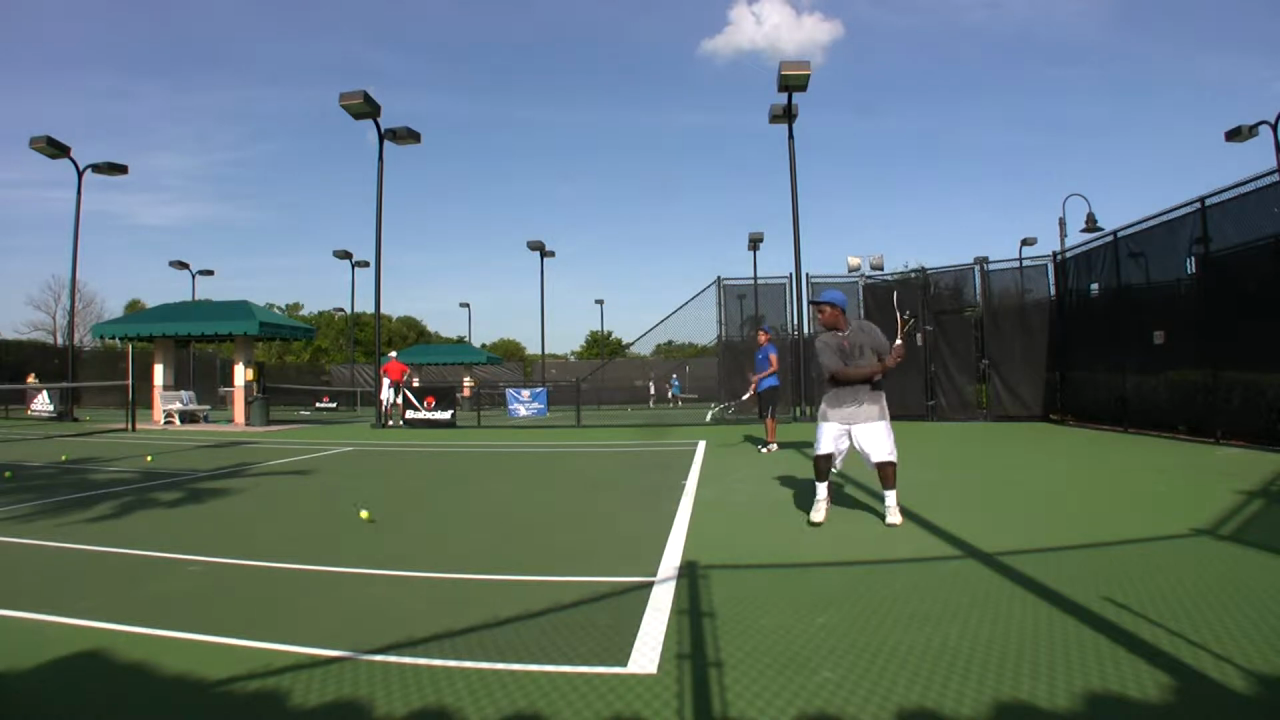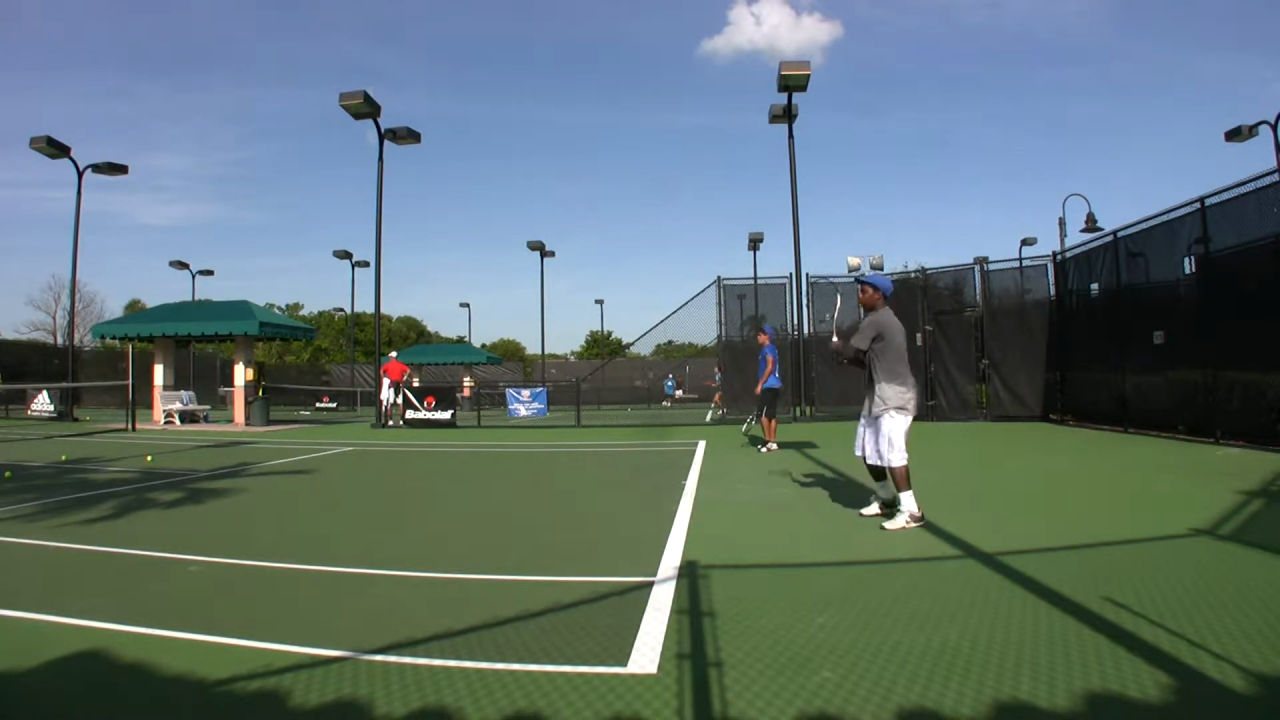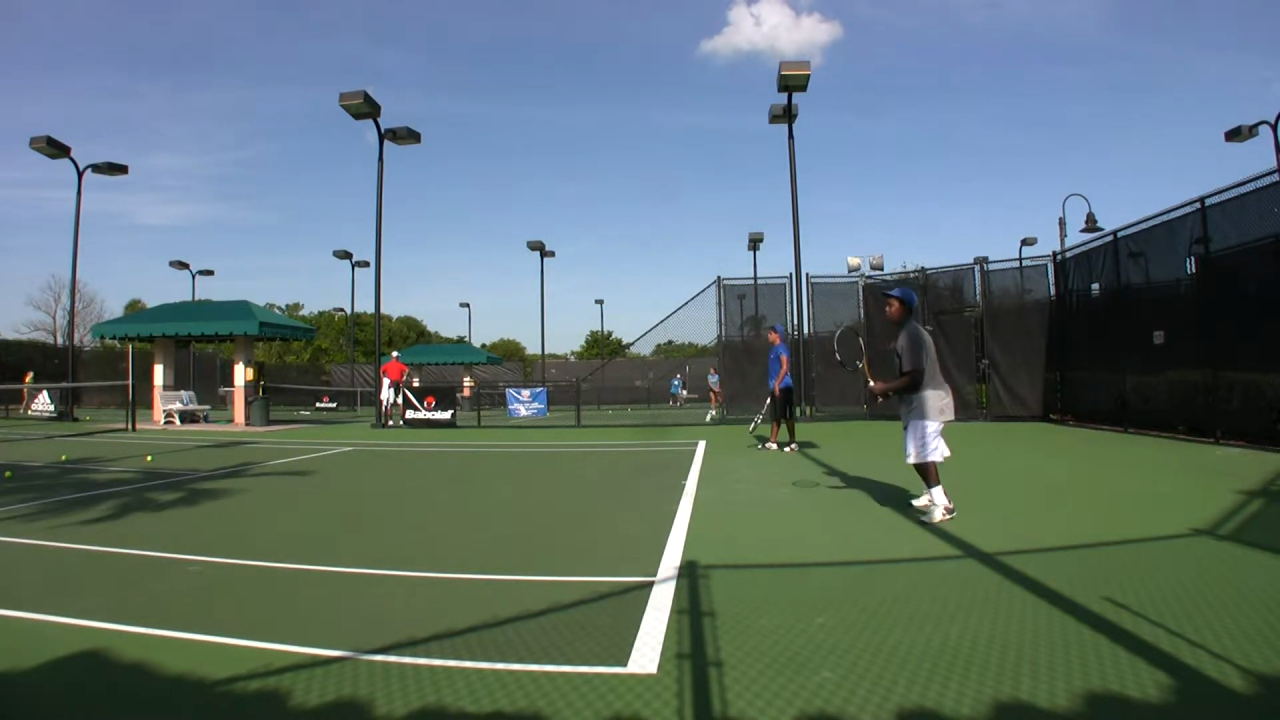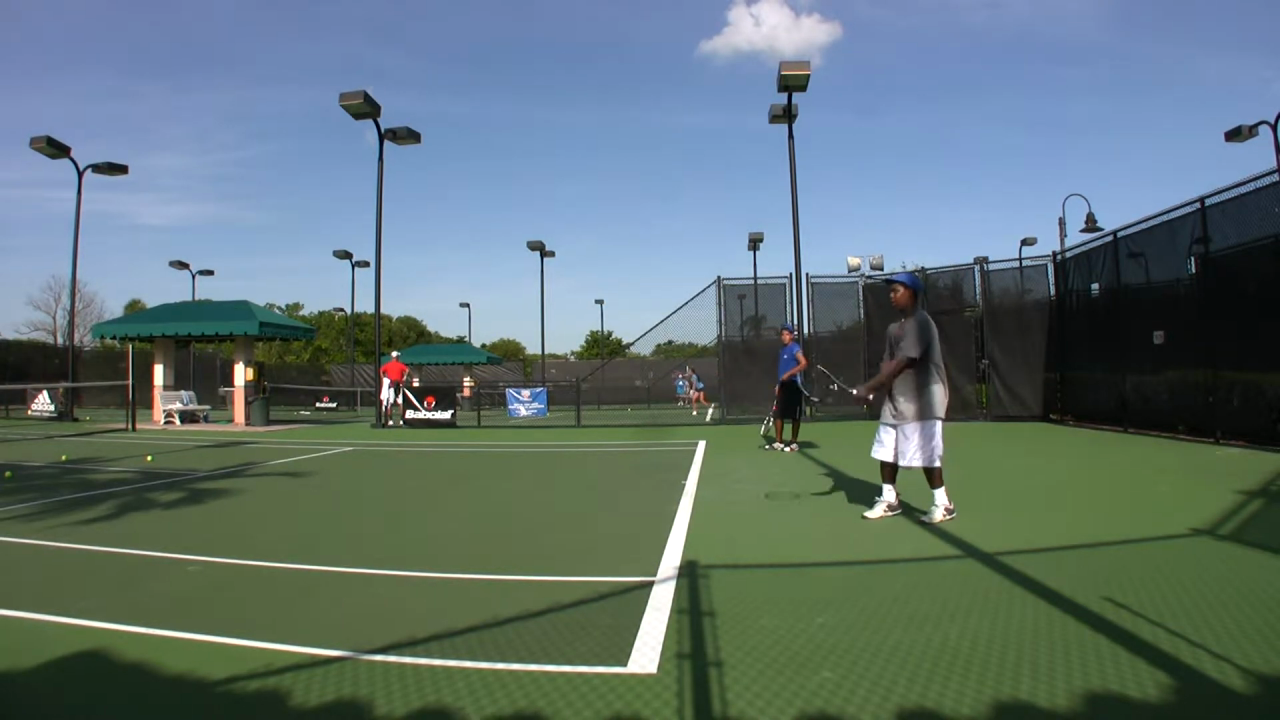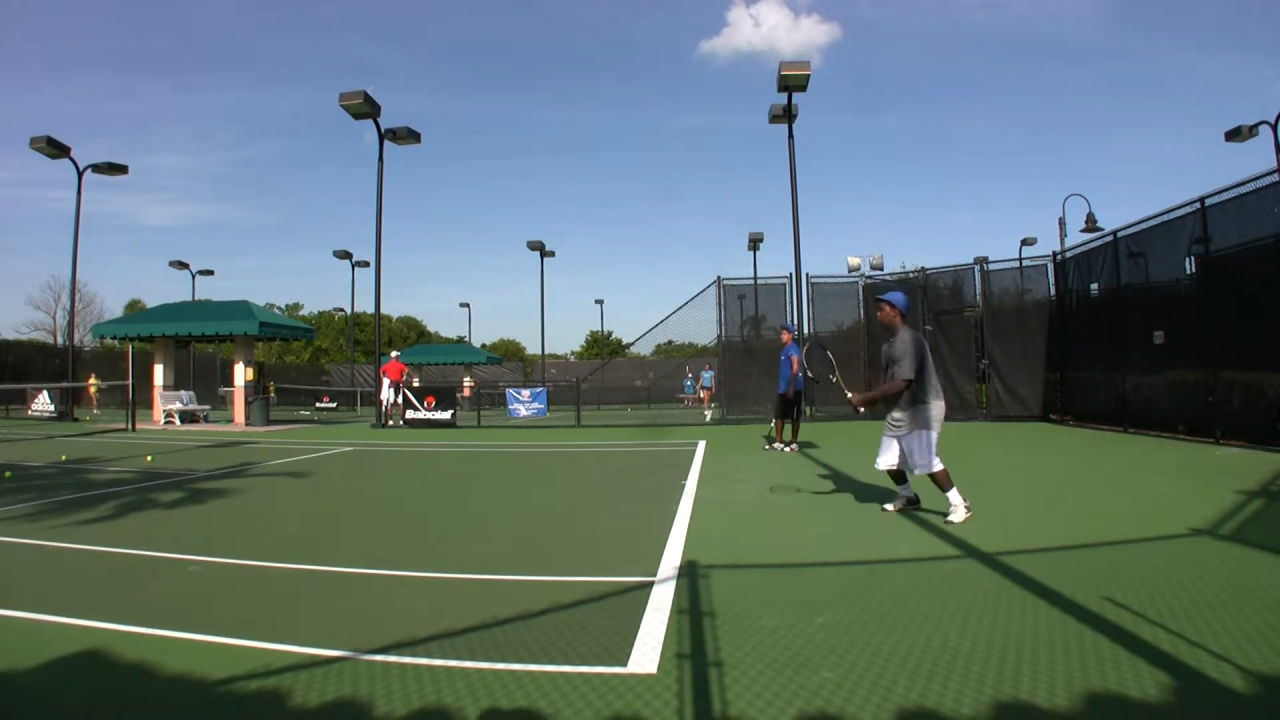
dt=1s
person 1, frame 1
left shoulder: (868, 329)
right shoulder: (823, 342)
left elbow: (887, 357)
right elbow: (840, 374)
left wrist: (895, 356)
right wrist: (878, 368)
left hip: (870, 405)
right hip: (836, 407)
left knee: (885, 453)
right knee: (823, 452)
left ankle: (891, 505)
right ankle: (821, 497)
person 1, frame 2
left shoulder: (875, 320)
right shoulder: (885, 320)
left elbow: (849, 351)
left wrist: (837, 347)
right wrist: (851, 359)
left hip: (893, 398)
right hip: (881, 397)
left knee: (892, 453)
right knee: (866, 448)
left ankle: (911, 511)
right ankle: (886, 499)
person 1, frame 3
left shoulder: (911, 335)
right shoulder: (908, 334)
left elbow: (914, 377)
left wrist: (885, 387)
right wrist: (891, 389)
left hip: (929, 399)
right hip: (920, 400)
left knee: (920, 452)
right knee: (917, 452)
left ankle: (943, 504)
right ankle: (932, 494)
person 1, frame 4
left shoulder: (921, 322)
right shoulder: (894, 328)
left elbow: (902, 362)
right elbow: (888, 363)
left wrist: (870, 386)
right wrist: (875, 388)
left hip: (924, 399)
right hip: (897, 399)
left knee: (925, 453)
right knee: (885, 450)
left ankle: (943, 505)
right ankle: (889, 500)
person 1, frame 5
left shoulder: (908, 341)
right shoulder: (889, 344)
left elbow: (900, 383)
right elbow: (890, 382)
left wrist: (865, 398)
right wrist: (869, 399)
left hip: (923, 408)
right hip: (901, 411)
left knee: (925, 460)
right knee: (888, 461)
left ankle: (959, 504)
right ankle: (908, 497)
